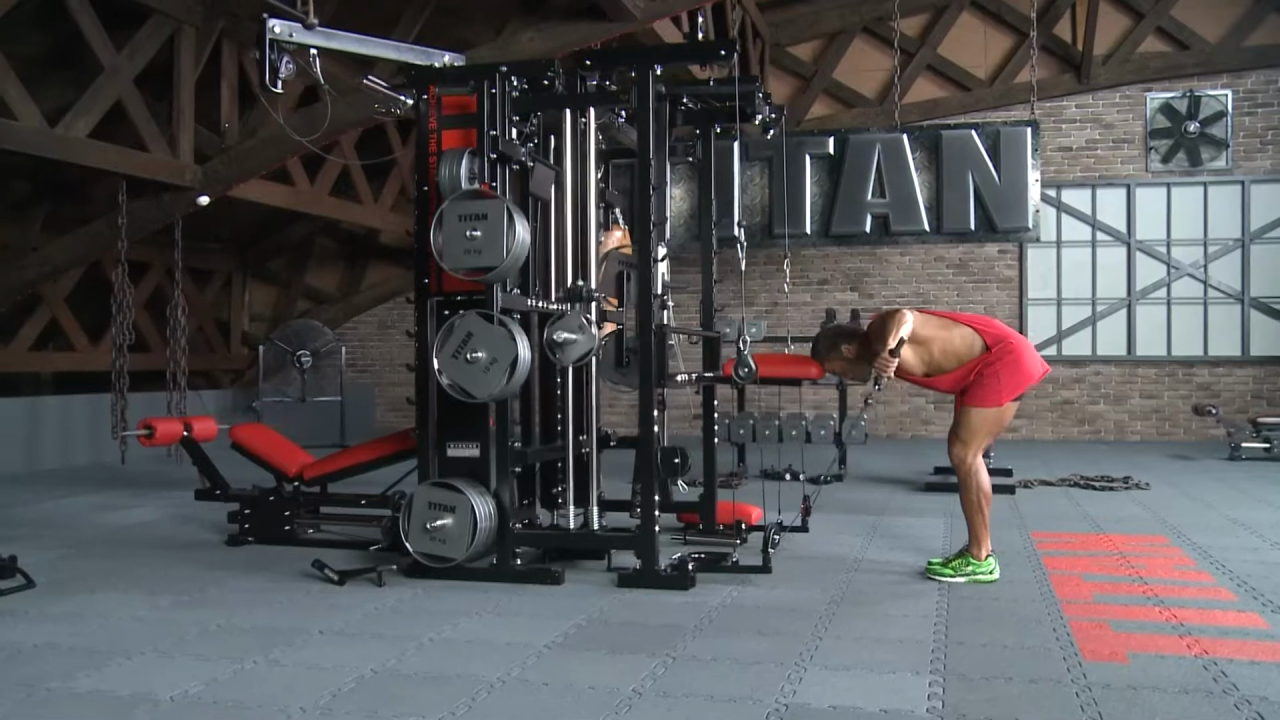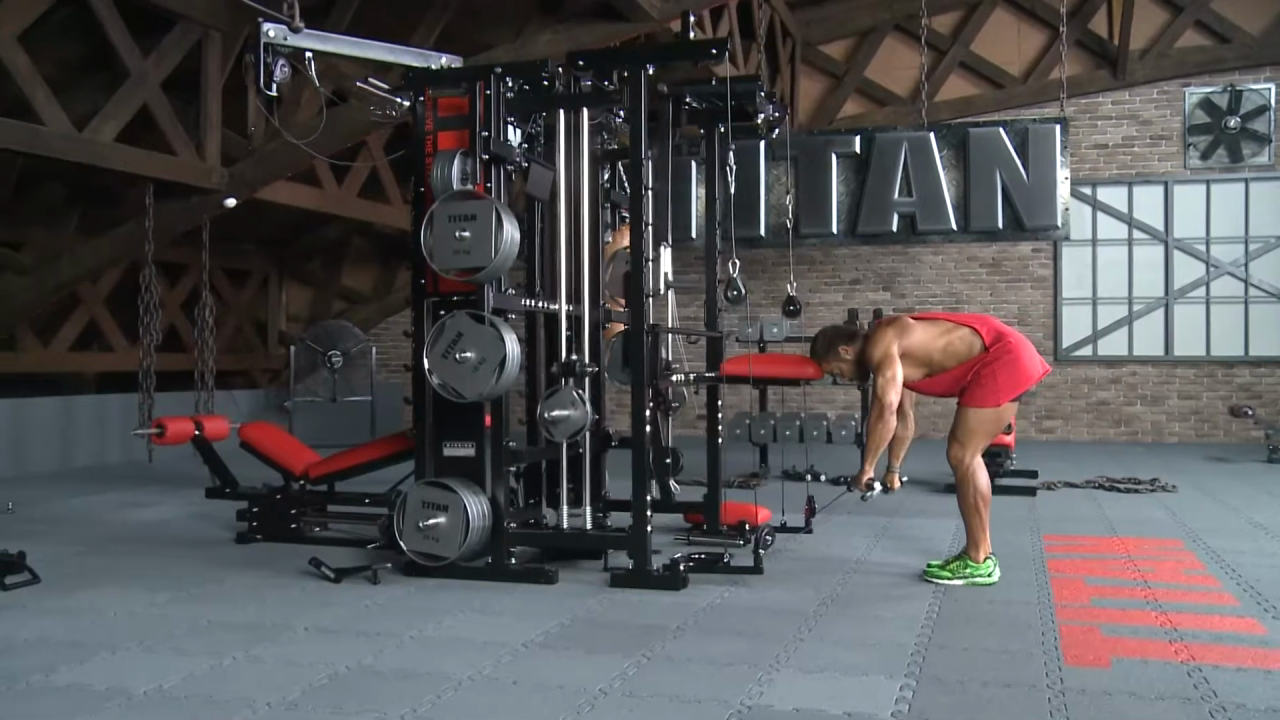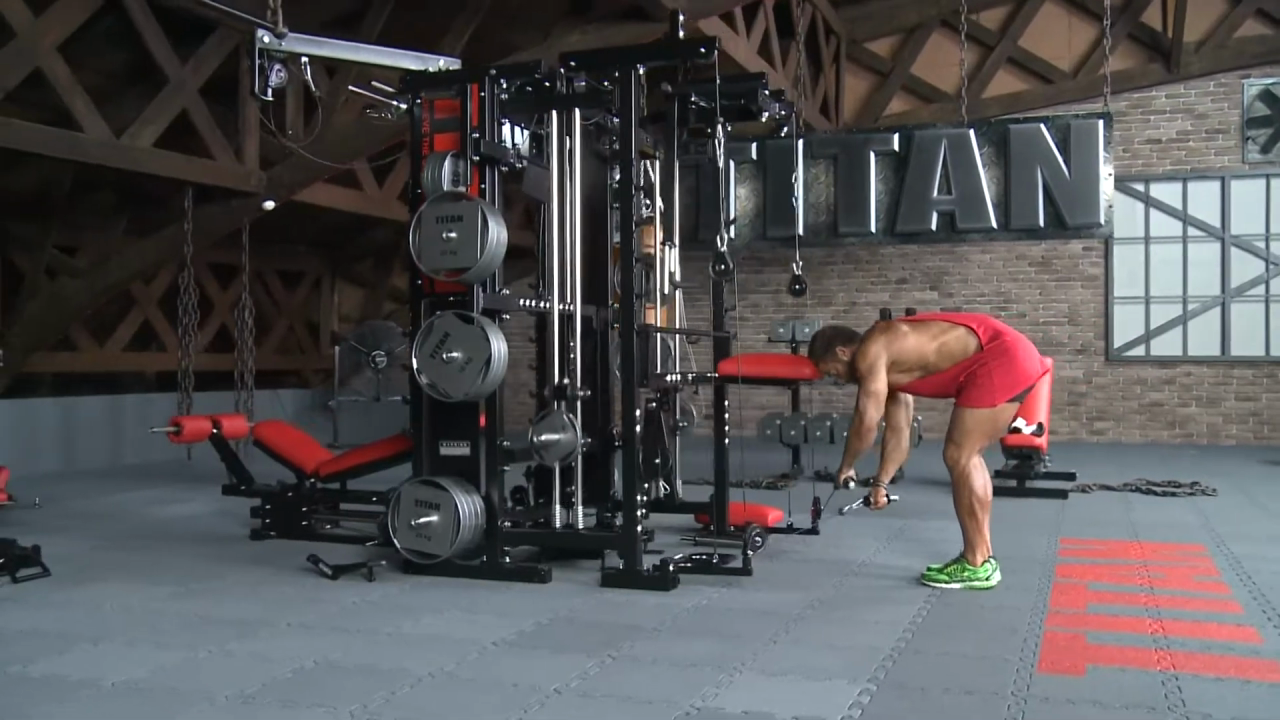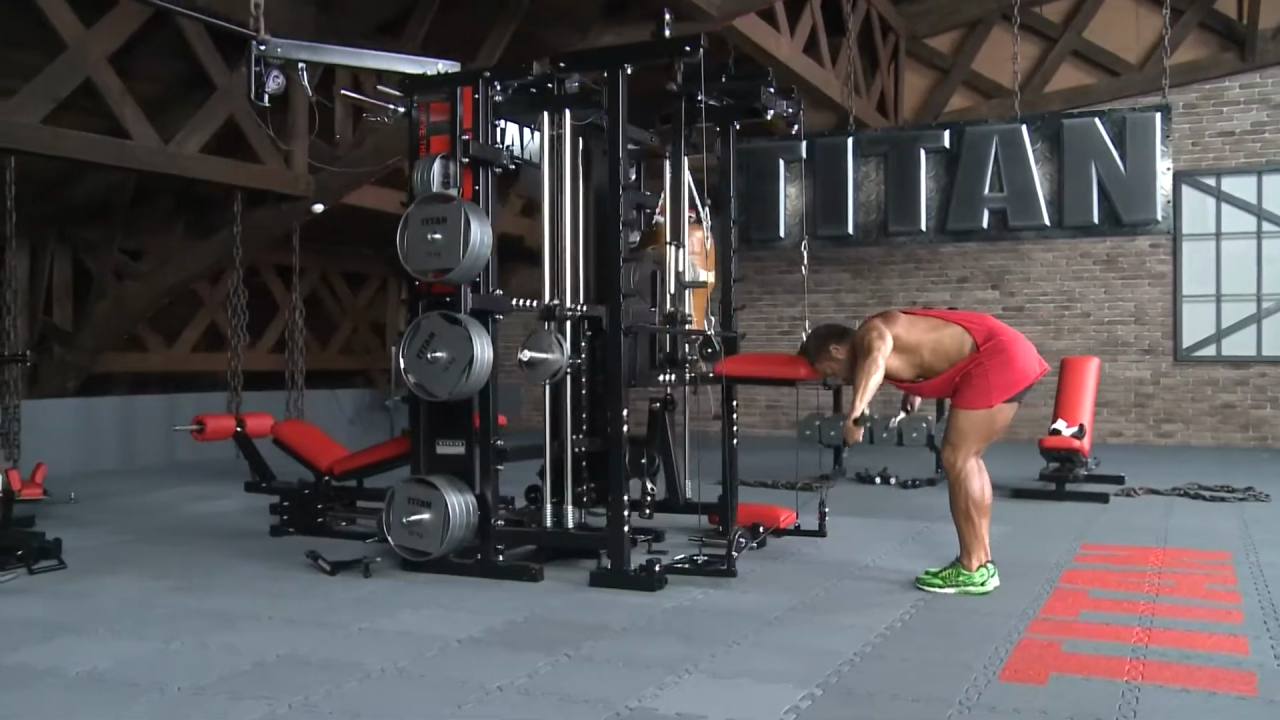
dt=1s
person 1, frame 1
left shoulder: (879, 332)
right shoulder: (881, 337)
left elbow: (901, 316)
left wrist: (886, 351)
left hip: (1004, 361)
right hip: (1003, 357)
left knee: (964, 456)
right knee: (965, 453)
left ankle: (980, 560)
right ankle: (979, 551)
person 1, frame 2
left shoulder: (879, 346)
right shoulder: (892, 357)
left elbow: (885, 409)
right elbow: (903, 415)
left wrist: (867, 468)
right wrist: (893, 468)
left hip: (1003, 360)
right hip: (1006, 356)
left knee: (962, 456)
right knee: (966, 455)
left ankle: (979, 563)
right ankle: (980, 554)
person 1, frame 3
left shoulder: (870, 352)
right shoulder: (887, 362)
left elbow: (867, 419)
right elbow: (897, 429)
left wrist: (846, 468)
right wrist: (881, 483)
left hip: (1001, 360)
right hip: (1008, 356)
left knee: (959, 457)
right knee: (967, 457)
left ankle: (977, 566)
right ankle: (982, 558)
person 1, frame 4
left shoulder: (868, 334)
right shoulder: (887, 336)
left elbow: (876, 357)
left wrist: (856, 412)
right wrist: (912, 397)
left hip: (996, 359)
right hip: (1009, 353)
left knee: (957, 460)
right knee: (967, 459)
left ankle: (972, 571)
right ankle: (982, 564)
